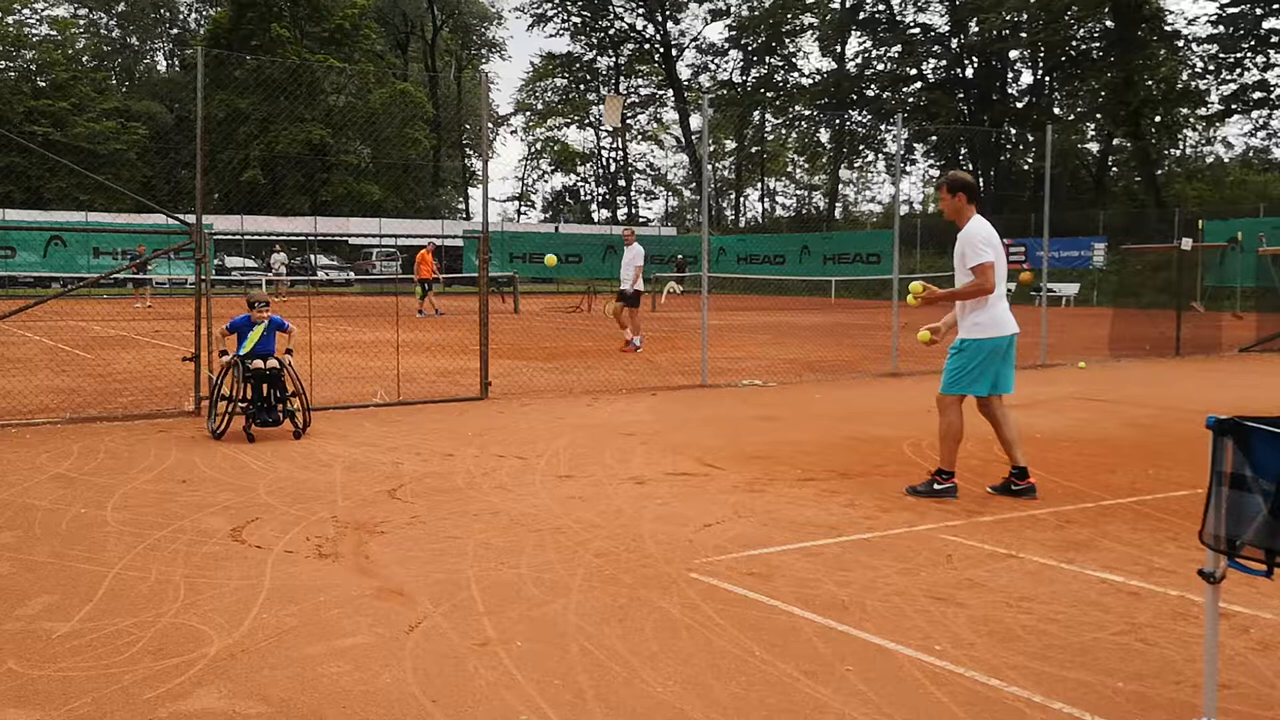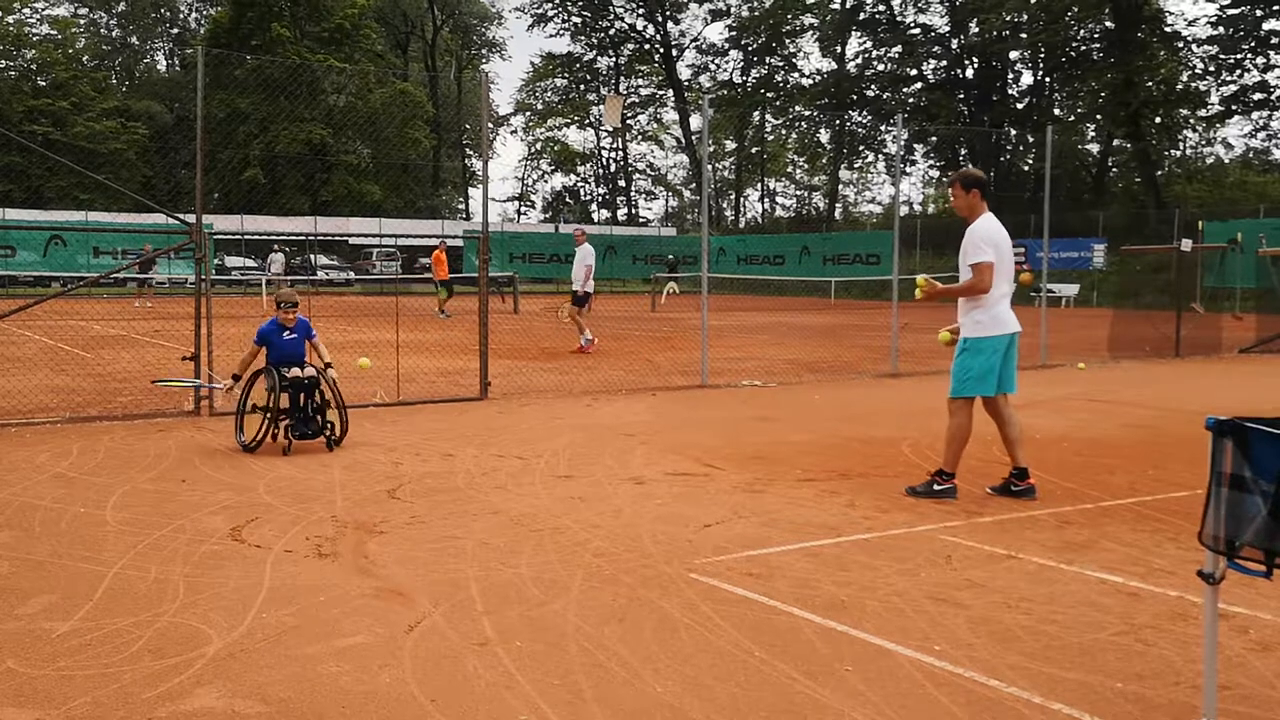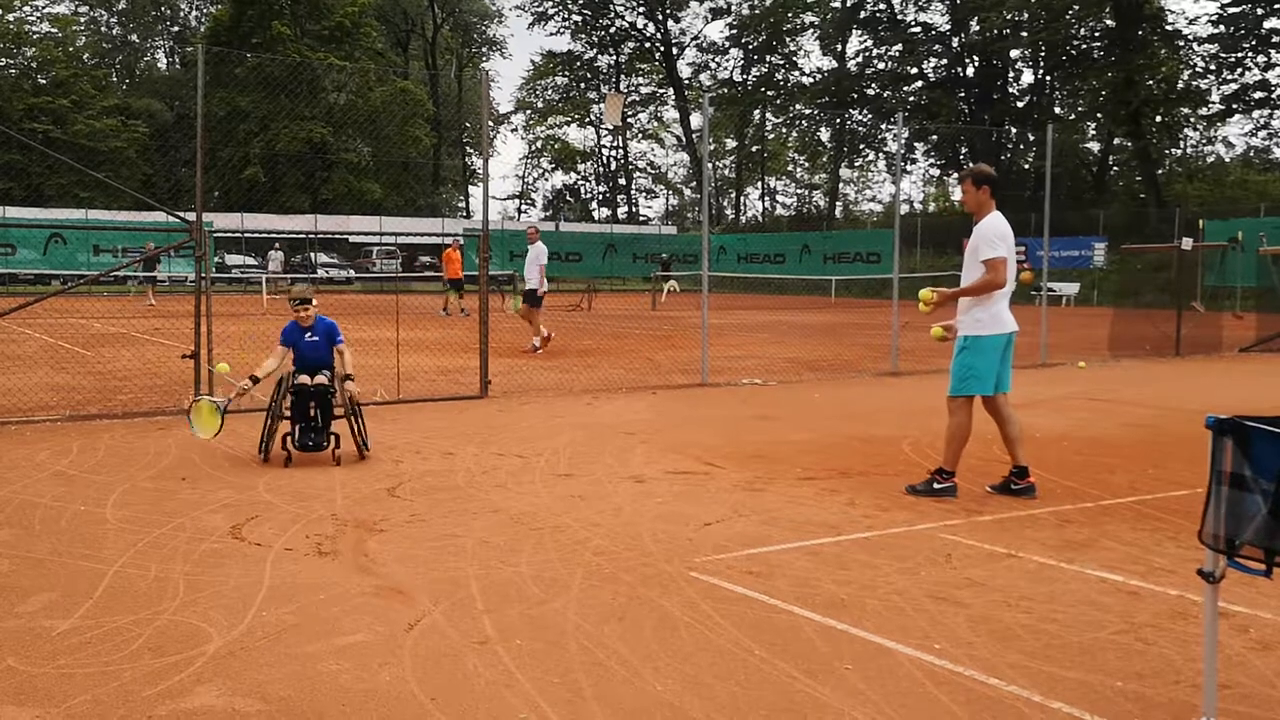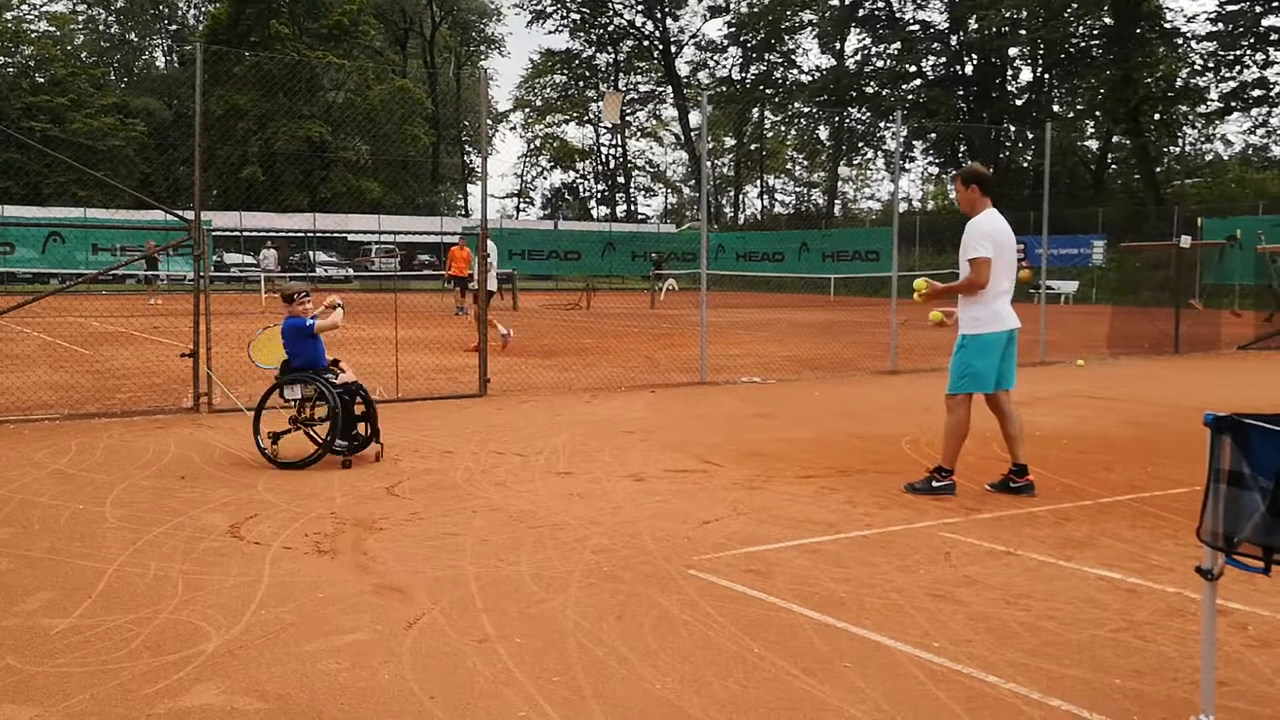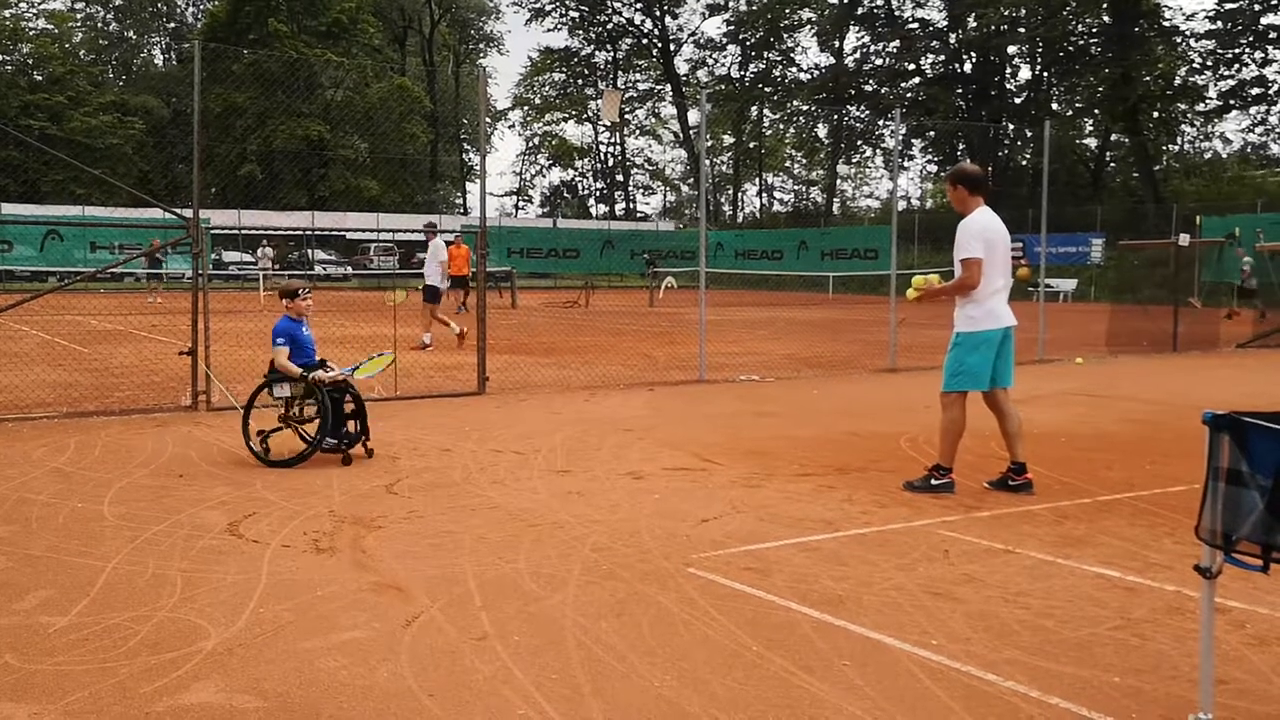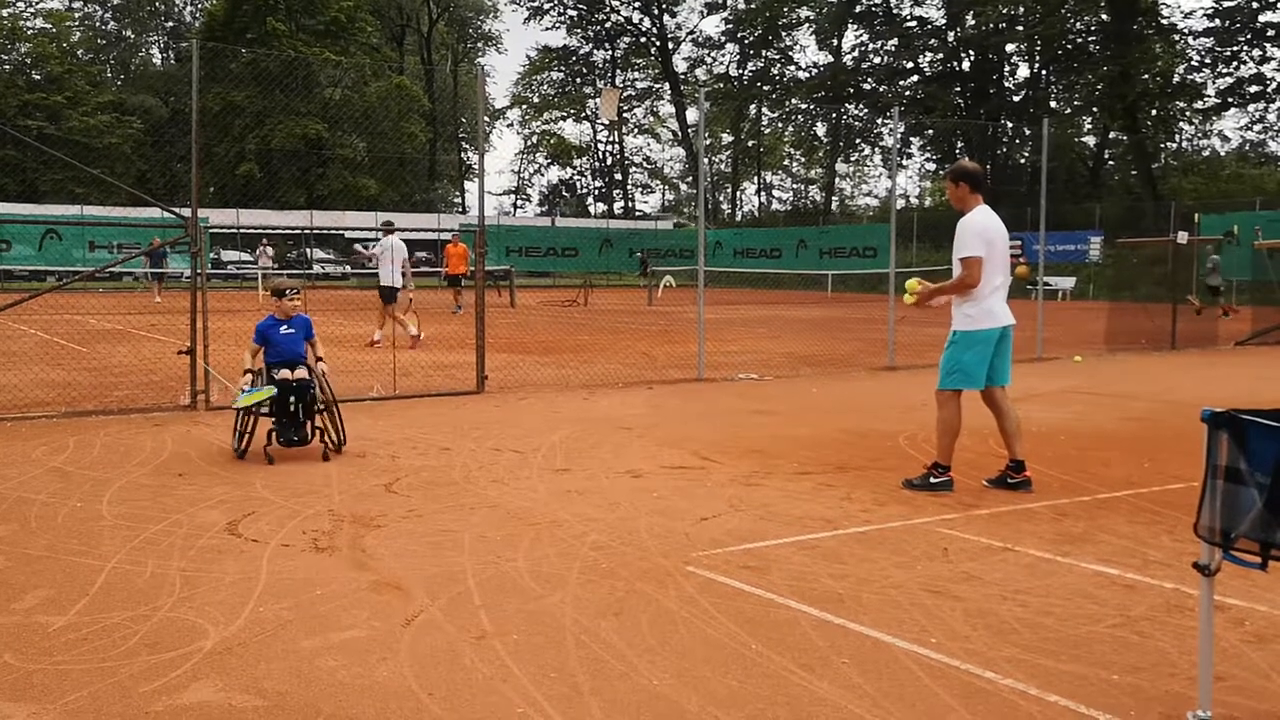
dt=0.5s
person 1, frame 1
left shoulder: (973, 232)
right shoulder: (975, 231)
left elbow: (986, 285)
left wrist: (941, 295)
right wrist: (945, 324)
left hip: (981, 334)
right hip: (999, 331)
left knee: (948, 400)
right knee: (991, 403)
left ankle: (945, 479)
right ankle: (1020, 478)
person 1, frame 2
left shoulder: (979, 230)
right shoulder: (994, 228)
left elbow: (982, 284)
left wrist: (942, 290)
right wrist: (964, 323)
left hip: (984, 333)
right hip: (1001, 328)
left knee: (959, 403)
right knee: (997, 402)
left ankle: (945, 479)
right ankle: (1021, 478)
person 1, frame 3
left shoulder: (990, 226)
right shoulder: (991, 226)
left elbow: (997, 279)
left wrist: (951, 295)
right wrist: (959, 320)
left hip: (983, 331)
right hip: (994, 328)
left knee: (959, 401)
right knee: (997, 401)
left ankle: (945, 478)
right ankle: (1021, 477)
person 1, frame 4
left shoulder: (979, 225)
right shoulder: (1000, 223)
left elbow: (979, 279)
left wrist: (942, 290)
right wrist: (960, 312)
left hip: (982, 328)
right hip: (1002, 324)
left knee: (957, 399)
right knee: (999, 398)
left ankle: (943, 476)
right ankle: (1020, 475)
person 1, frame 5
left shoulder: (971, 225)
right shoulder: (995, 222)
left elbow: (971, 280)
left wrist: (937, 291)
right wrist: (946, 289)
left hip: (977, 325)
right hip: (1000, 321)
left knee: (952, 396)
right knee: (998, 396)
left ankle: (942, 474)
right ankle: (1018, 473)
person 1, frame 6
left shoulder: (970, 223)
right shoulder: (994, 220)
left elbow: (971, 278)
left wrist: (934, 289)
right wrist: (946, 296)
left hip: (975, 324)
right hip: (998, 320)
left knee: (947, 393)
right knee: (995, 394)
left ankle: (940, 472)
right ankle: (1017, 470)
